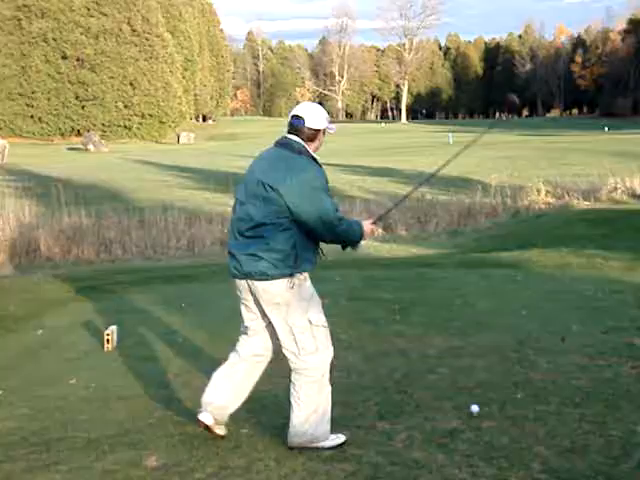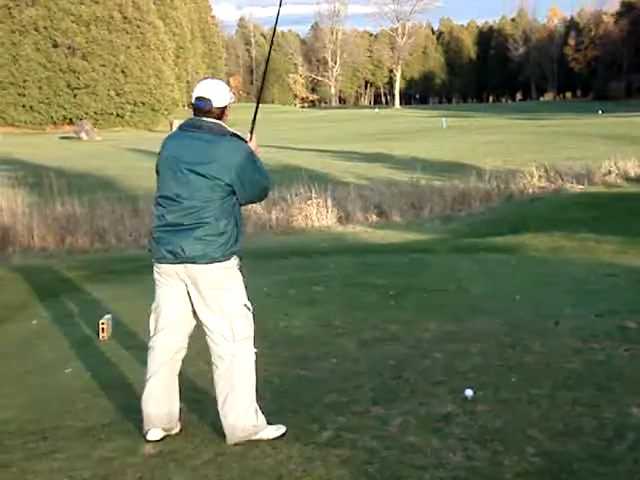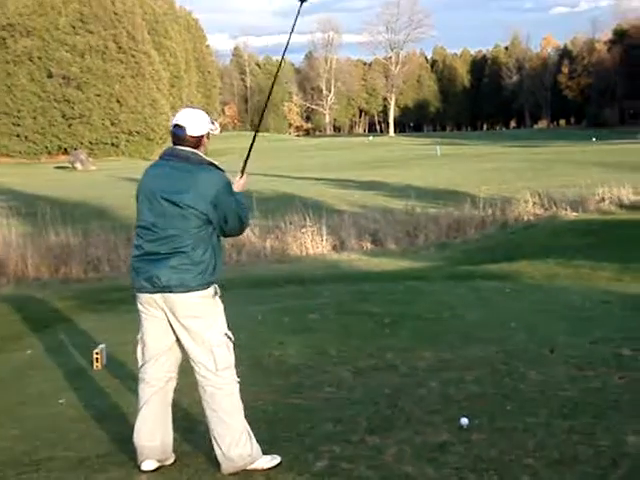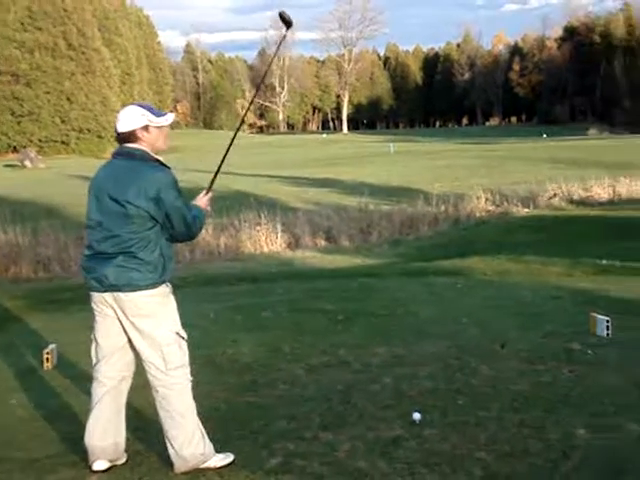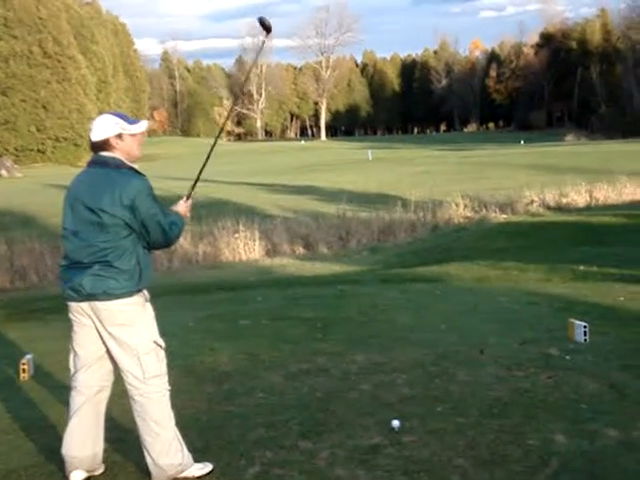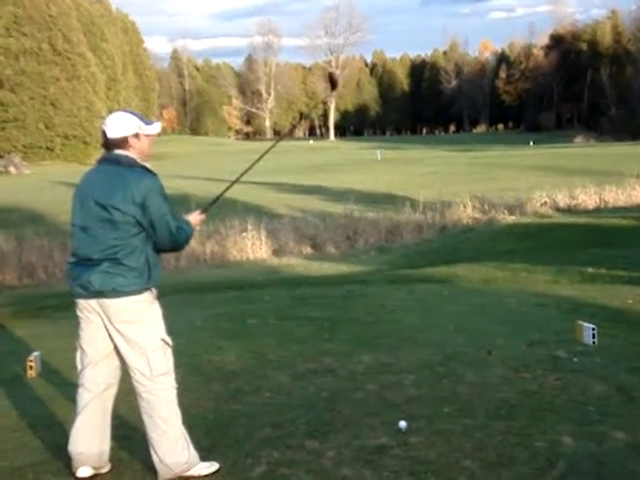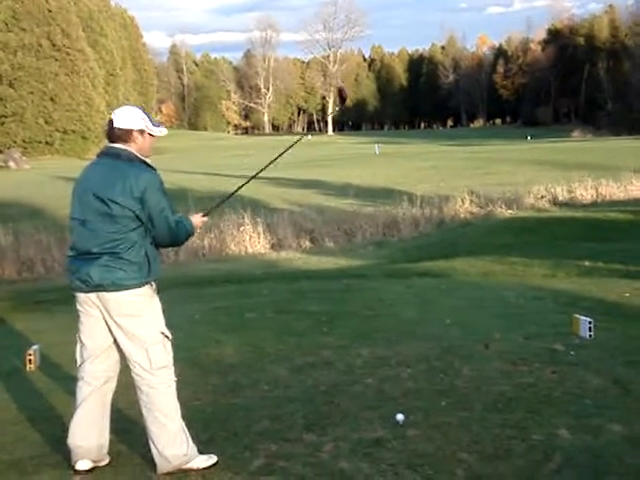
dt=0.5s
person 1, frame 1
left shoulder: (264, 159)
right shoulder: (305, 171)
right elbow: (331, 226)
right wrist: (358, 230)
left hip: (246, 269)
right hip: (279, 274)
left knee: (255, 343)
right knee: (311, 353)
left ankle: (215, 406)
right ankle: (308, 430)
person 1, frame 2
left shoulder: (171, 144)
right shoulder: (234, 150)
right elbow: (259, 189)
right wrist: (252, 155)
left hip: (168, 257)
right hip: (213, 260)
left knee: (165, 339)
right knee: (233, 342)
left ankle: (158, 421)
right ankle: (242, 424)
person 1, frame 3
left shoulder: (151, 174)
right shoulder: (211, 179)
right elbow: (235, 225)
right wrist: (238, 194)
left hip: (149, 286)
right hip: (191, 289)
left knee: (154, 370)
right knee: (217, 372)
left ankle: (151, 450)
right ankle: (238, 454)
person 1, frame 4
left shoulder: (104, 174)
right shoulder: (156, 176)
right elbow: (184, 229)
left wrist: (184, 208)
right wrist: (199, 209)
left hip: (102, 285)
right hip: (143, 287)
left knee: (108, 369)
right knee: (170, 371)
left ankle: (103, 450)
right ankle: (190, 453)
person 1, frame 5
left shoulder: (79, 183)
right shoulder: (131, 183)
right elbow: (161, 235)
left wrist: (165, 214)
right wrist: (178, 214)
left hip: (80, 294)
right hip: (119, 296)
left knee: (87, 378)
right knee: (148, 379)
person 1, frame 6
left shoulder: (88, 181)
right shoulder: (143, 182)
right elbow: (169, 239)
left wrist: (177, 224)
right wrist: (188, 225)
left hip: (88, 291)
right hip: (128, 293)
left knee: (94, 376)
right knee: (155, 377)
person 1, frame 7
left shoulder: (88, 174)
right shoulder: (142, 176)
right elbow: (167, 233)
right wrist: (190, 225)
left hip: (88, 284)
right hip: (128, 287)
left knee: (94, 369)
right knee: (155, 370)
left ankle: (86, 451)
right ankle: (174, 453)
